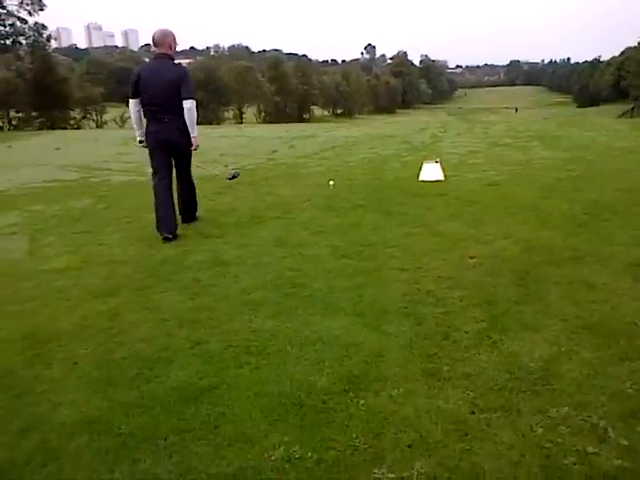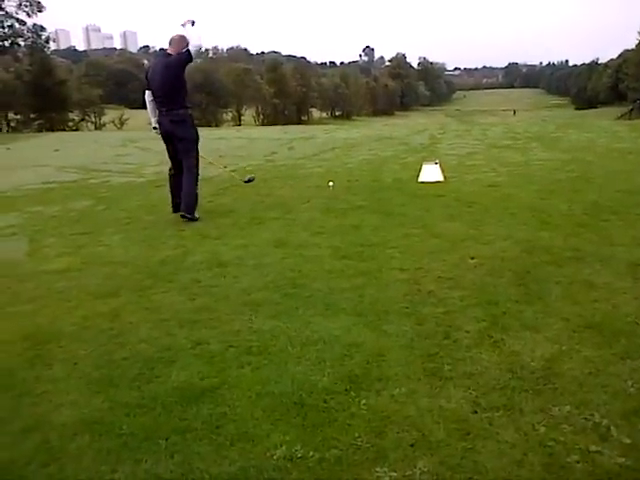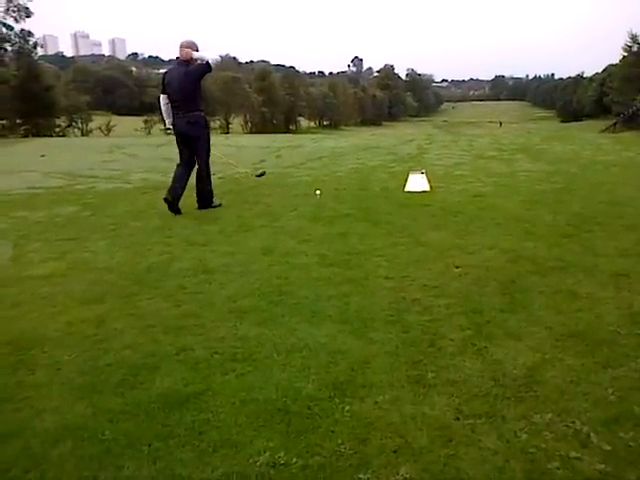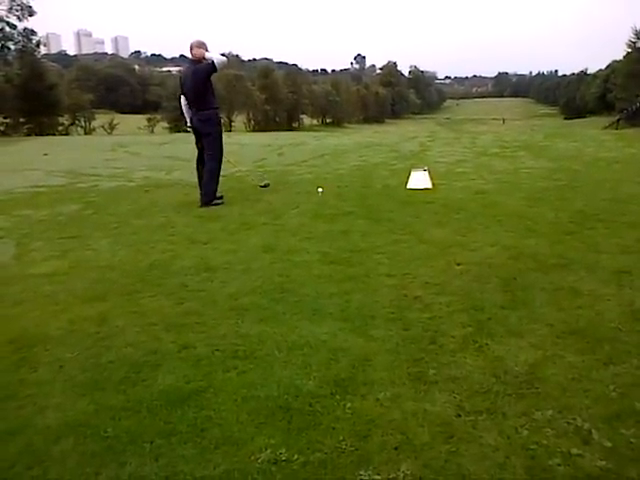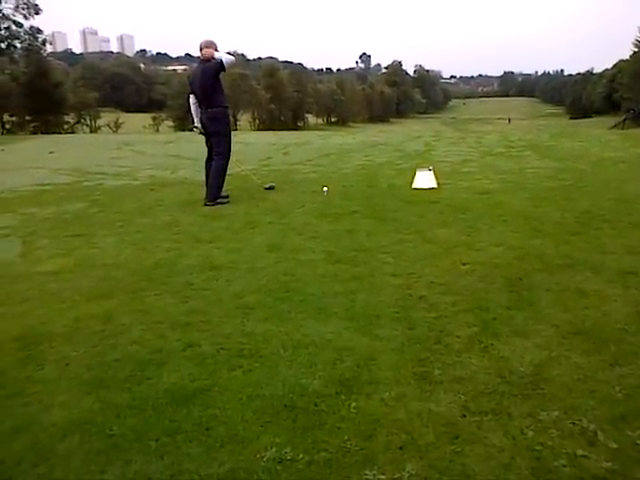
dt=1s
person 1, frame 1
left shoulder: (140, 72)
right shoulder: (180, 72)
left elbow: (134, 106)
right elbow: (189, 105)
left wrist: (140, 134)
right wrist: (194, 134)
left hip: (155, 132)
right hip: (179, 130)
left knee: (161, 179)
right knee: (184, 175)
left ankle: (167, 228)
right ankle: (188, 215)
person 1, frame 2
left shoulder: (152, 67)
right shoulder: (174, 63)
left elbow: (149, 97)
left wrist: (155, 122)
right wrist: (188, 26)
left hip: (164, 121)
right hip: (180, 120)
left knee: (176, 164)
right knee: (189, 165)
left ankle: (178, 204)
right ankle: (187, 208)
person 1, frame 3
left shoulder: (168, 74)
right shoulder: (192, 71)
left elbow: (163, 100)
left wrist: (169, 123)
right wrist: (195, 56)
left hip: (178, 123)
right hip: (195, 121)
left knee: (186, 162)
right knee: (203, 162)
left ankle: (172, 196)
right ankle: (205, 201)
person 1, frame 4
left shoulder: (185, 73)
right shoulder: (200, 69)
left elbow: (183, 100)
right elbow: (222, 60)
left wrist: (190, 121)
right wrist: (205, 55)
left hip: (196, 118)
right hip: (209, 117)
left knee: (203, 156)
right knee: (213, 157)
left ankle: (207, 193)
right ankle: (207, 198)
person 1, frame 5
left shoulder: (195, 73)
right shoulder: (209, 68)
left elbow: (193, 100)
right elbow: (230, 59)
left wrist: (197, 122)
right wrist: (214, 54)
left hip: (206, 116)
right hip: (218, 115)
left knee: (212, 155)
right knee: (220, 155)
left ankle: (212, 192)
right ankle: (212, 196)
